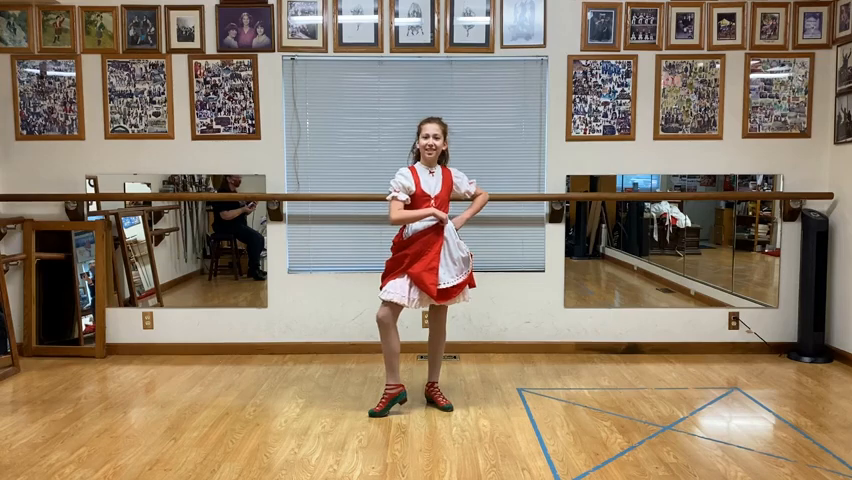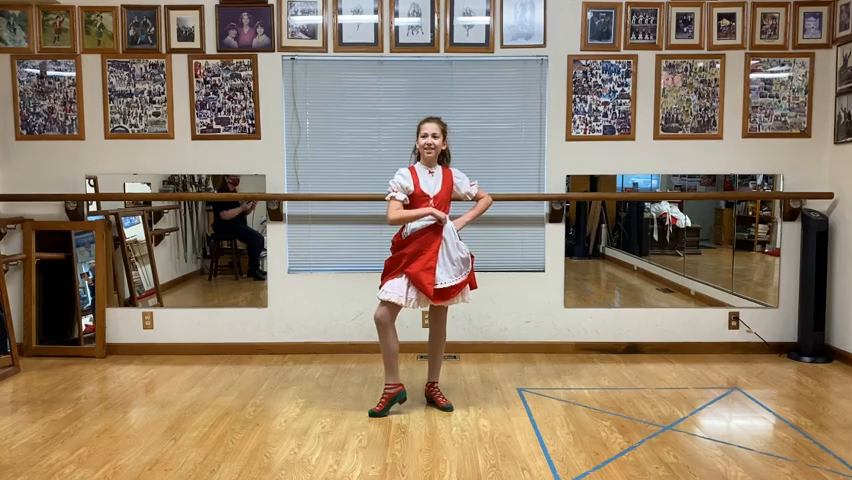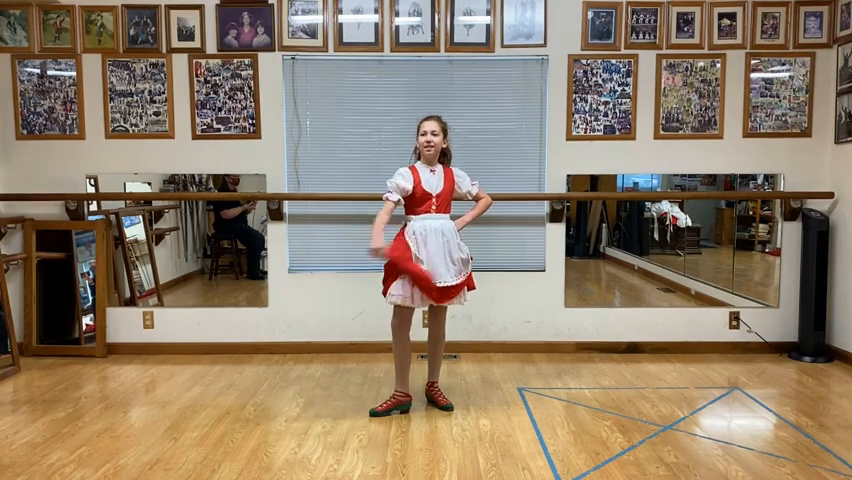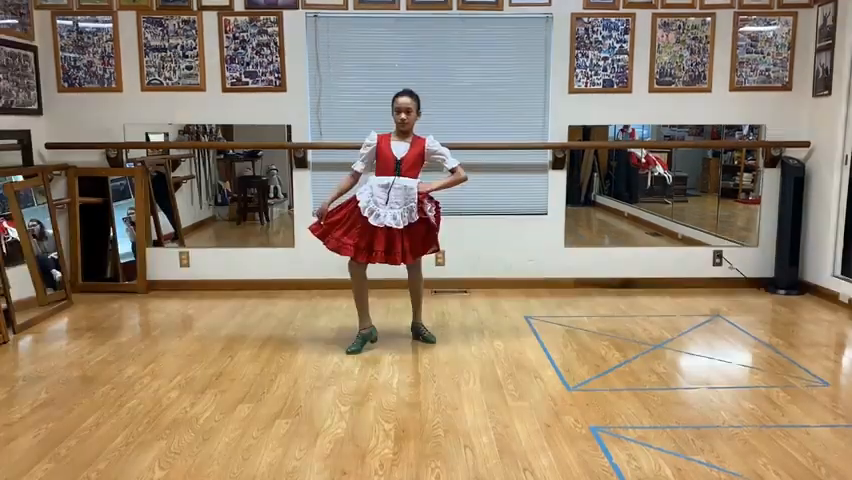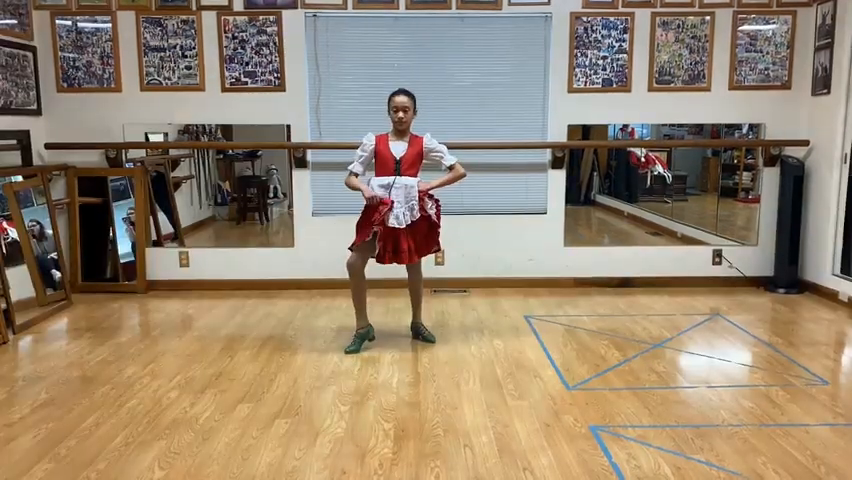
dt=0.7s
person 1, frame 1
left shoulder: (452, 176)
right shoulder: (405, 176)
left elbow: (482, 195)
right elbow: (395, 217)
left wrist: (461, 219)
right wrist: (432, 211)
left hip: (443, 251)
right hip: (412, 251)
left knee: (438, 320)
right knee: (385, 316)
left ankle: (433, 387)
right ankle: (394, 387)
person 1, frame 2
left shoulder: (452, 176)
right shoulder: (405, 176)
left elbow: (485, 199)
right elbow: (393, 216)
left wrist: (462, 221)
right wrist: (431, 211)
left hip: (443, 250)
right hip: (412, 250)
left knee: (438, 320)
right knee: (383, 315)
left ankle: (432, 386)
right ankle: (393, 386)
person 1, frame 3
left shoulder: (454, 174)
right shoulder: (406, 175)
left elbow: (484, 199)
right elbow: (385, 211)
left wrist: (461, 221)
right wrist: (377, 238)
left hip: (445, 248)
right hip: (413, 248)
left knee: (438, 321)
right knee: (400, 323)
left ankle: (433, 387)
right ankle: (401, 393)
person 1, frame 4
left shoulder: (426, 145)
right shoulder: (375, 141)
left elbow: (460, 174)
right elbow: (354, 174)
left wrist: (431, 187)
right wrist: (329, 201)
left hip: (408, 209)
right hip: (375, 207)
left knee: (413, 268)
right knee: (356, 266)
left ankle: (417, 324)
right ankle: (365, 328)
person 1, frame 5
left shoulder: (424, 143)
right shoulder: (374, 142)
left elbow: (459, 171)
right elbow: (350, 177)
left wrist: (430, 185)
right wrist: (364, 189)
left hip: (411, 209)
right hip: (380, 209)
left knee: (413, 266)
right knee: (354, 263)
left ankle: (417, 323)
right ankle: (363, 326)
